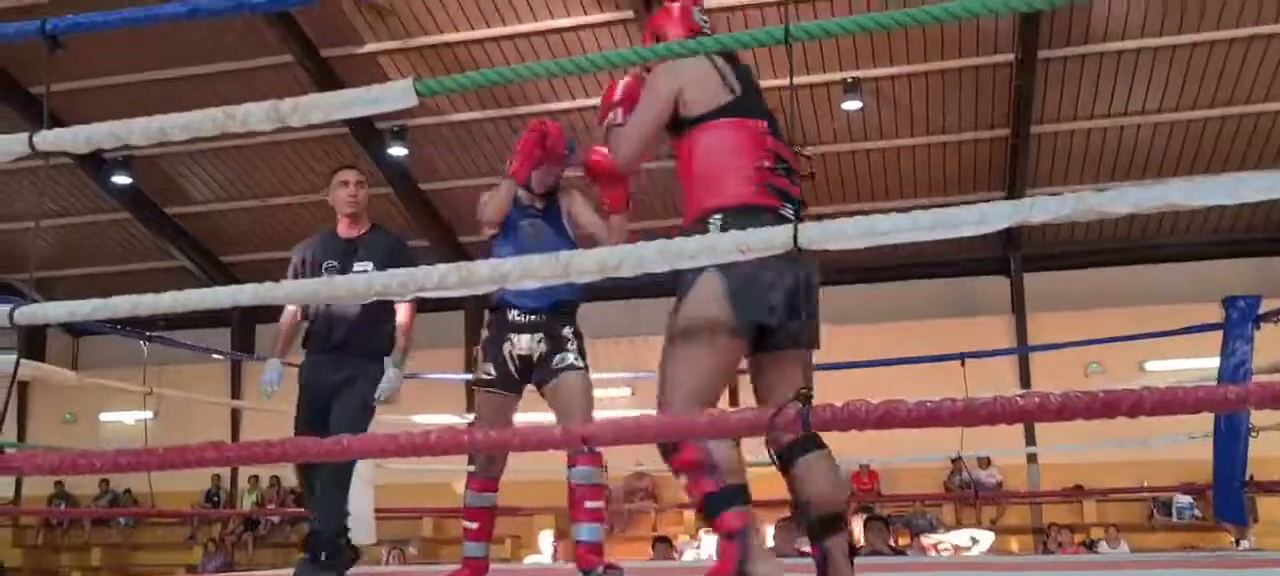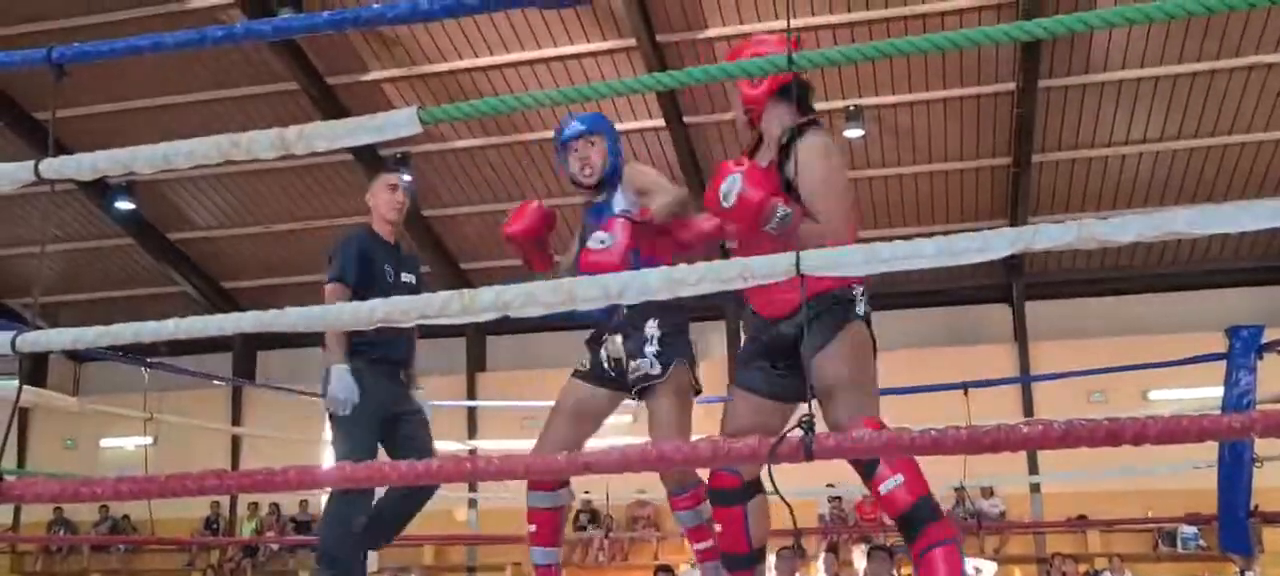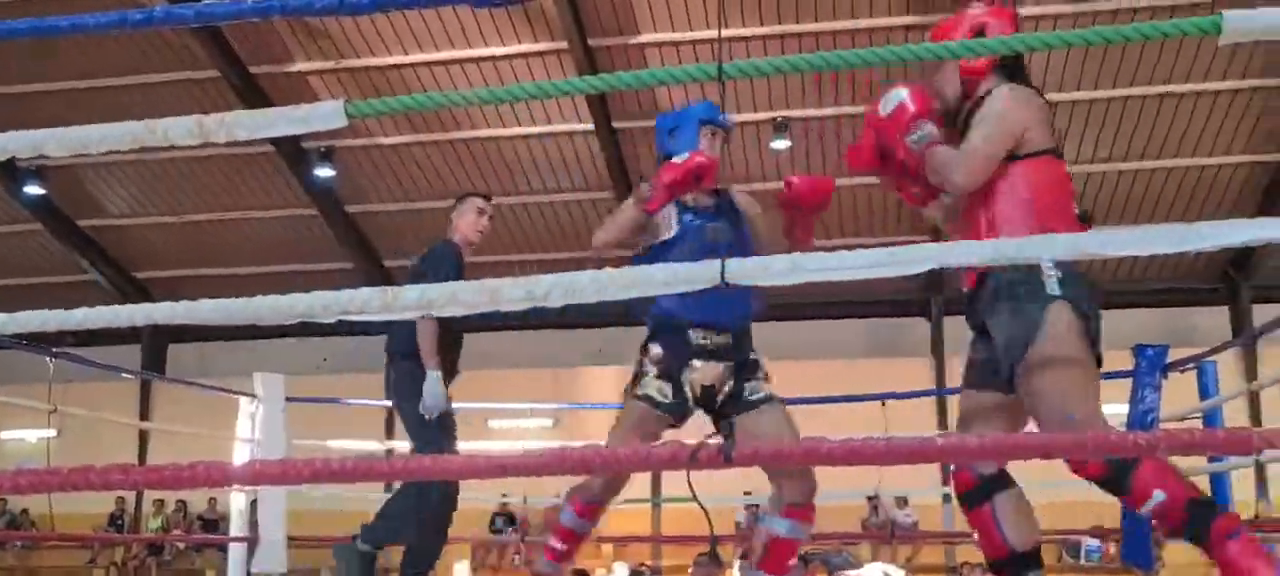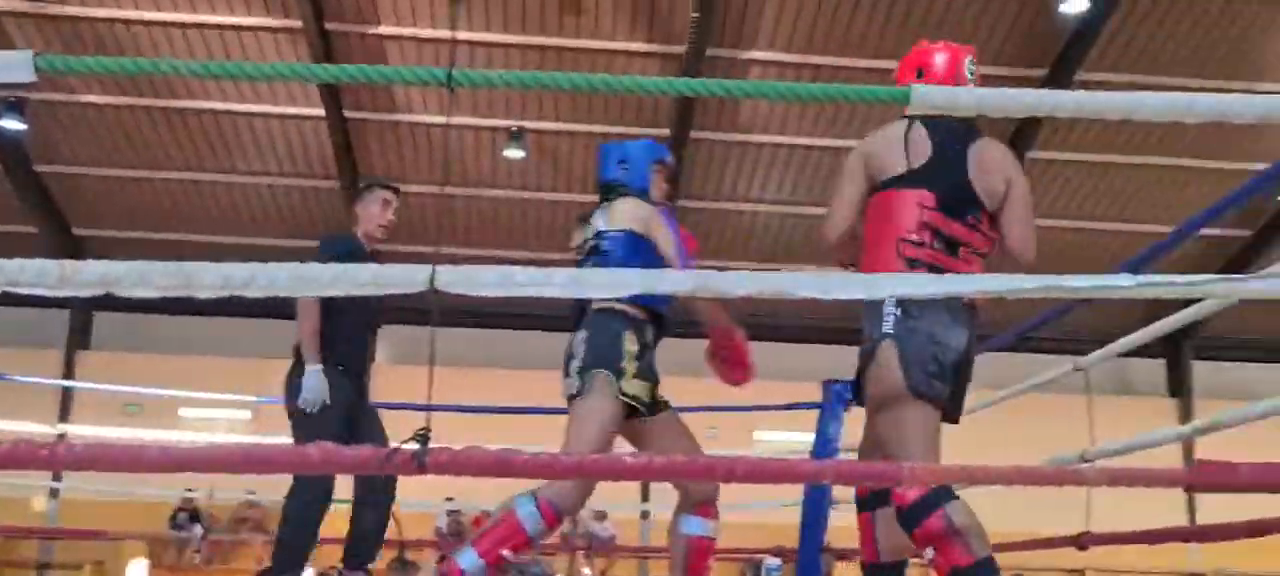
dt=0.7s
person 1, frame 1
left shoulder: (679, 69)
right shoulder: (739, 79)
left elbow: (623, 158)
left wrist: (617, 116)
right hip: (787, 255)
left knee: (682, 418)
right knee: (788, 428)
person 1, frame 2
left shoulder: (812, 144)
right shoulder: (759, 154)
left elbow: (837, 242)
right elbow: (742, 228)
left wrist: (768, 211)
left hip: (828, 311)
right hip: (771, 327)
left knee: (855, 432)
right knee: (731, 468)
person 1, frame 3
left shoulder: (1009, 102)
right shoulder: (976, 125)
left elbow: (960, 178)
right elbow: (950, 214)
left wrist: (917, 129)
right wrist: (895, 164)
left hip: (1037, 288)
right hip: (1003, 307)
right knee: (974, 463)
person 1, frame 4
left shoulder: (884, 140)
right shoulder: (998, 158)
left elbow: (836, 232)
right elbow: (1023, 252)
left wrist: (868, 264)
left hip: (903, 313)
right hip: (953, 323)
left knee: (912, 483)
person 2, frame 1
left shoulder: (568, 199)
right shoulder: (497, 198)
left elbow: (613, 242)
right elbow: (489, 218)
right wrist: (521, 165)
left hip: (558, 330)
right hip: (506, 330)
right knee: (487, 453)
person 2, frame 2
left shoulder: (634, 177)
right shoulder: (591, 216)
left elbow: (673, 200)
left wrist: (634, 228)
right wrist: (533, 248)
left hip: (654, 324)
right hip: (610, 335)
left knee: (672, 463)
right knee: (545, 459)
person 2, frame 3
left shoulder: (736, 205)
right shoulder: (658, 201)
right elbow: (601, 244)
left wrist: (804, 221)
right wrist: (654, 198)
left hip: (734, 360)
right hip: (673, 359)
left knee: (798, 485)
right knee: (601, 482)
person 2, frame 4
left shoulder: (602, 226)
right shoulder: (644, 212)
left wrist: (655, 266)
right wrist: (728, 338)
left hip: (620, 352)
right hip: (613, 340)
left knee: (701, 489)
right knee: (568, 491)
person 3, frame 1
left shoulder: (390, 248)
right shoulder: (310, 250)
left elbow: (404, 313)
right elbow: (294, 310)
left wrist: (394, 367)
right wrist: (276, 360)
left hip: (363, 368)
right hip: (318, 364)
left knee: (338, 455)
right knee: (306, 459)
right ankle: (337, 541)
person 3, frame 2
left shoulder: (408, 262)
right shoulder: (356, 245)
right elbow: (333, 305)
left wrist: (410, 384)
right wrist: (338, 368)
left hip: (393, 380)
right hip: (360, 375)
person 3, frame 3
left shoulder: (449, 265)
right shoulder: (444, 257)
right elbow: (425, 310)
left wrist: (440, 388)
right wrist: (434, 377)
left hip: (419, 385)
right hip: (416, 380)
left knee: (437, 479)
right knee: (438, 473)
person 3, frame 4
right shoulder: (339, 249)
right elbow: (310, 302)
left wrist: (363, 398)
right wrist: (313, 369)
left hip: (350, 386)
right hip: (321, 382)
left knee: (381, 477)
right knee: (315, 482)
